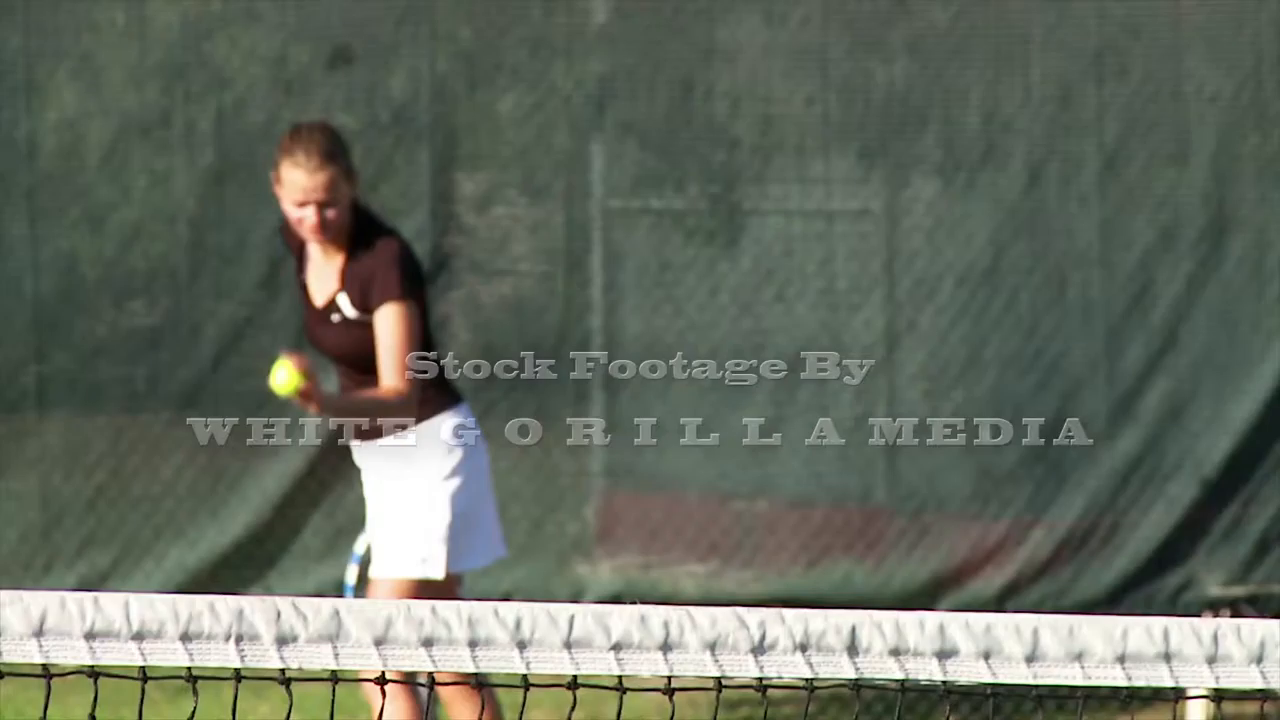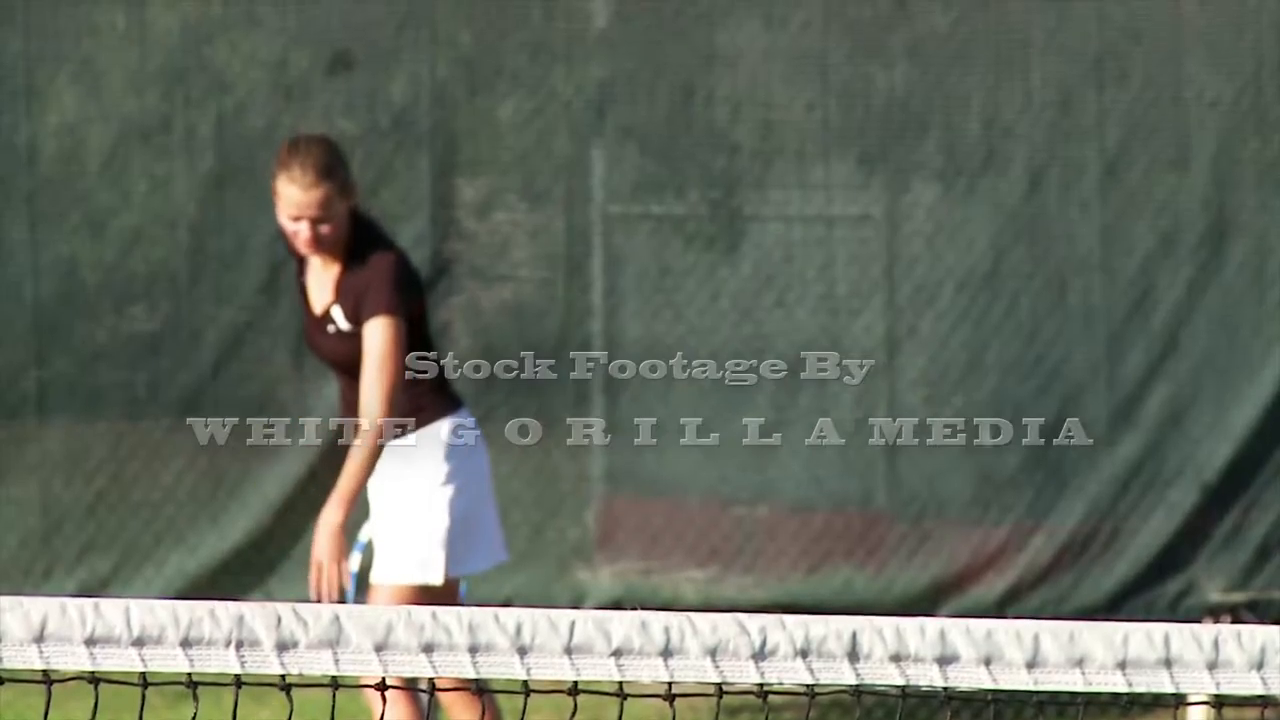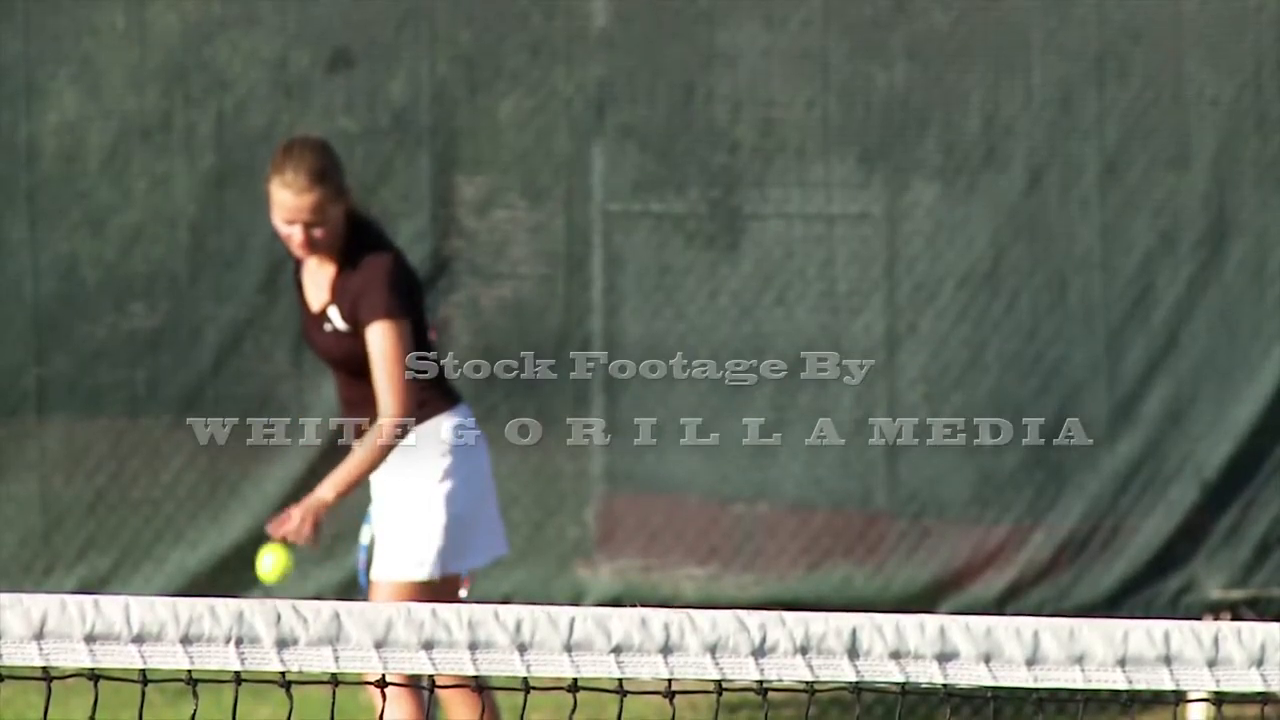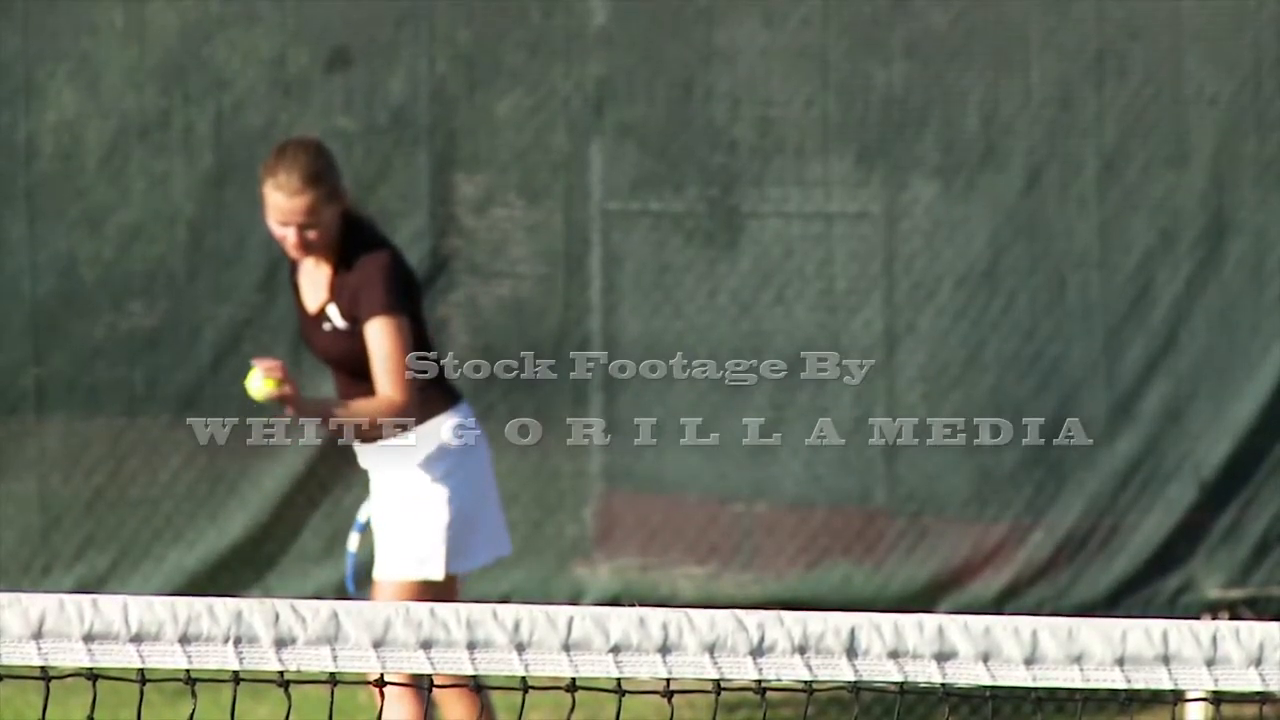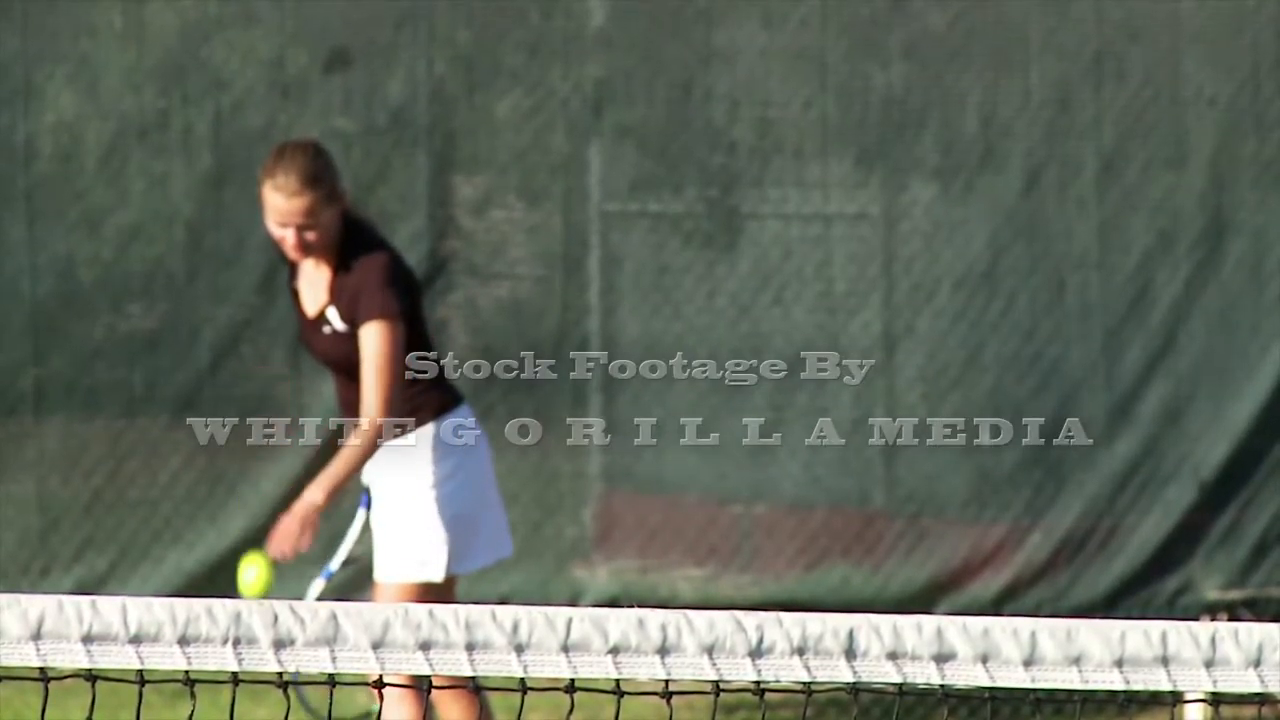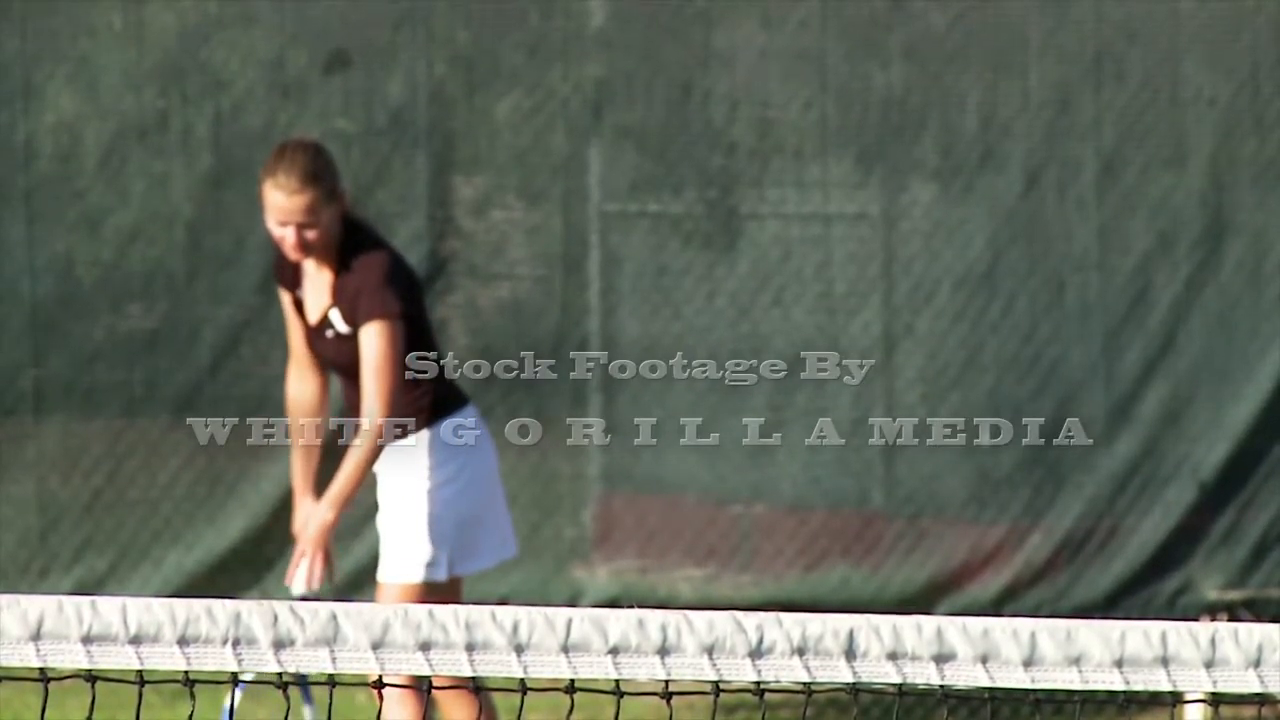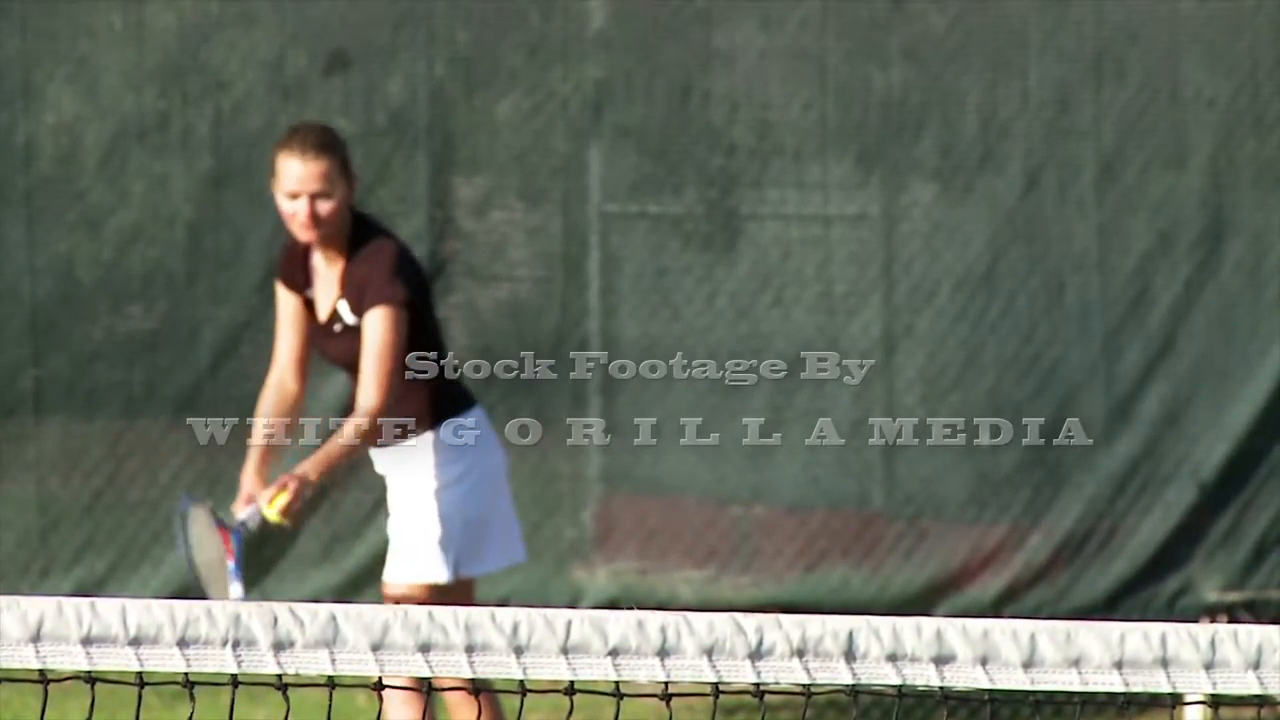
dt=0.4s
person 1, frame 1
left shoulder: (387, 259)
right shoulder: (298, 239)
left elbow: (401, 394)
left wrist: (328, 402)
left hip: (431, 450)
right hip: (382, 455)
person 1, frame 2
left shoulder: (382, 272)
right shoulder: (305, 247)
left elbow: (376, 417)
left wrist: (332, 517)
left hip: (431, 455)
right hip: (393, 460)
person 1, frame 3
left shoulder: (377, 272)
right shoulder: (307, 245)
left elbow: (396, 417)
left wrist: (322, 499)
left hip: (430, 450)
right hip: (397, 457)
person 1, frame 4
left shoulder: (375, 270)
right shoulder: (302, 247)
left elbow: (398, 401)
left wrist: (311, 410)
left hip: (432, 448)
right hip: (390, 455)
person 1, frame 5
left shoulder: (375, 273)
right shoulder: (298, 251)
left elbow: (377, 415)
left wrist: (312, 499)
left hip: (431, 451)
right hip: (394, 455)
person 1, frame 6
left shoulder: (375, 275)
right shoulder: (292, 261)
left elbow: (378, 420)
right elbow: (306, 374)
left wrist: (325, 518)
right wrist: (302, 489)
left hip: (437, 452)
right hip: (401, 457)
person 1, frame 7
left shoulder: (382, 265)
right shoulder: (297, 259)
left elbow: (373, 407)
right elbow: (287, 375)
left wrist: (308, 475)
right wrist: (256, 463)
left hip: (444, 454)
right hip: (410, 459)
